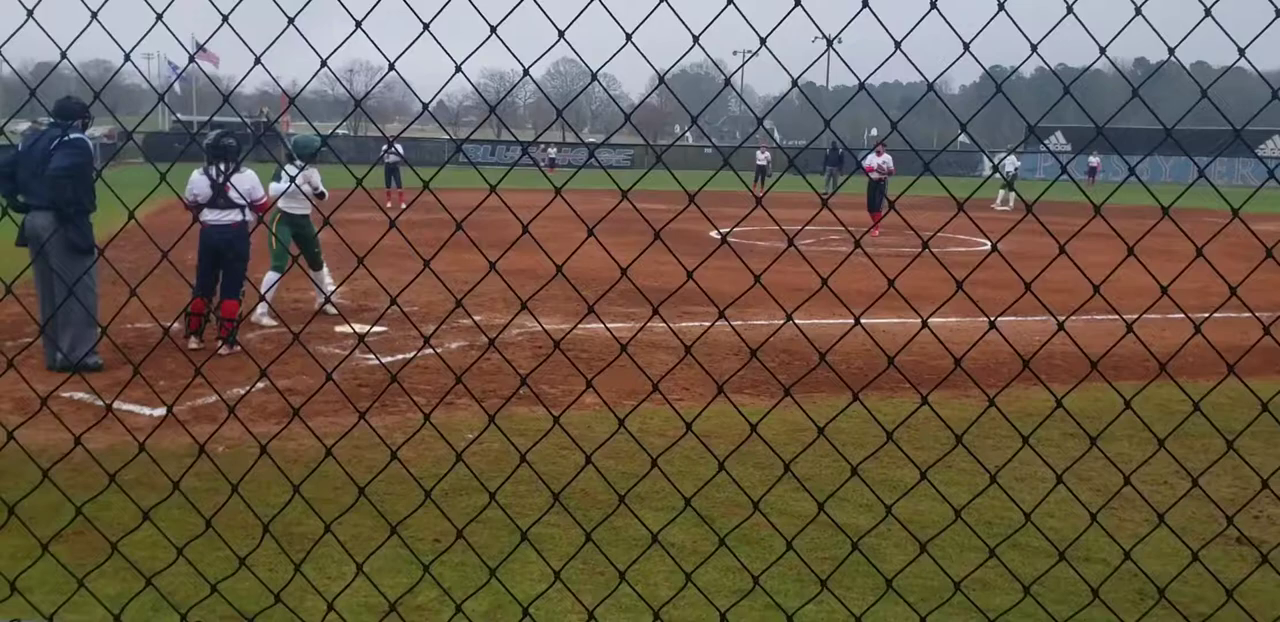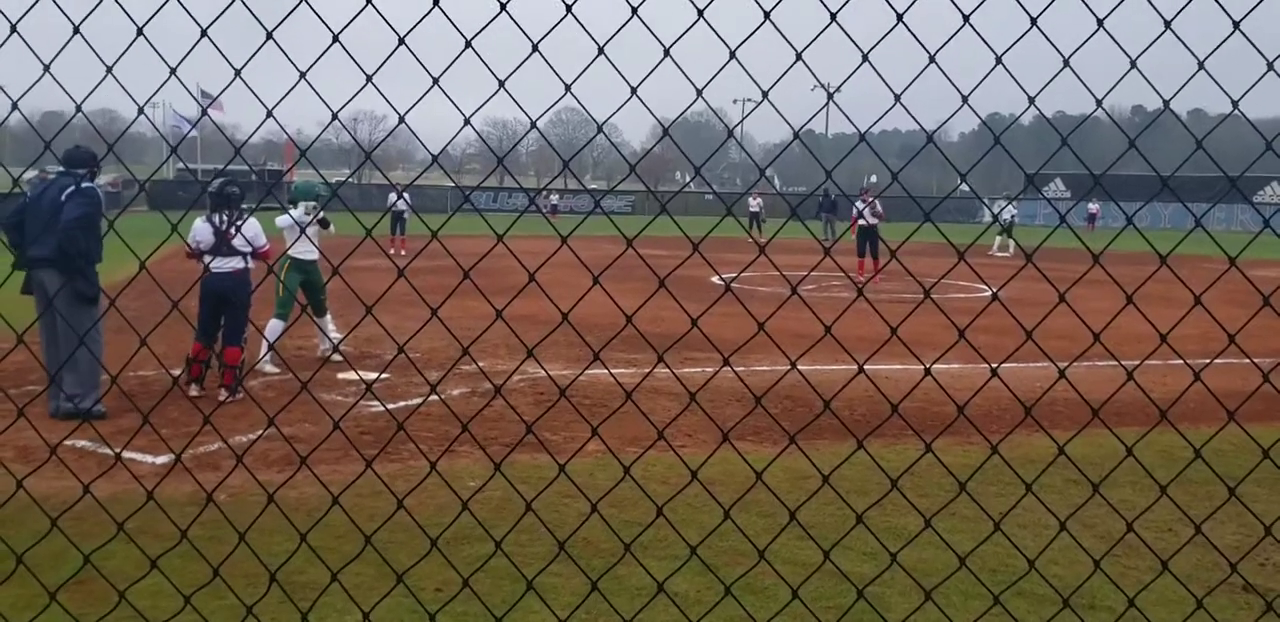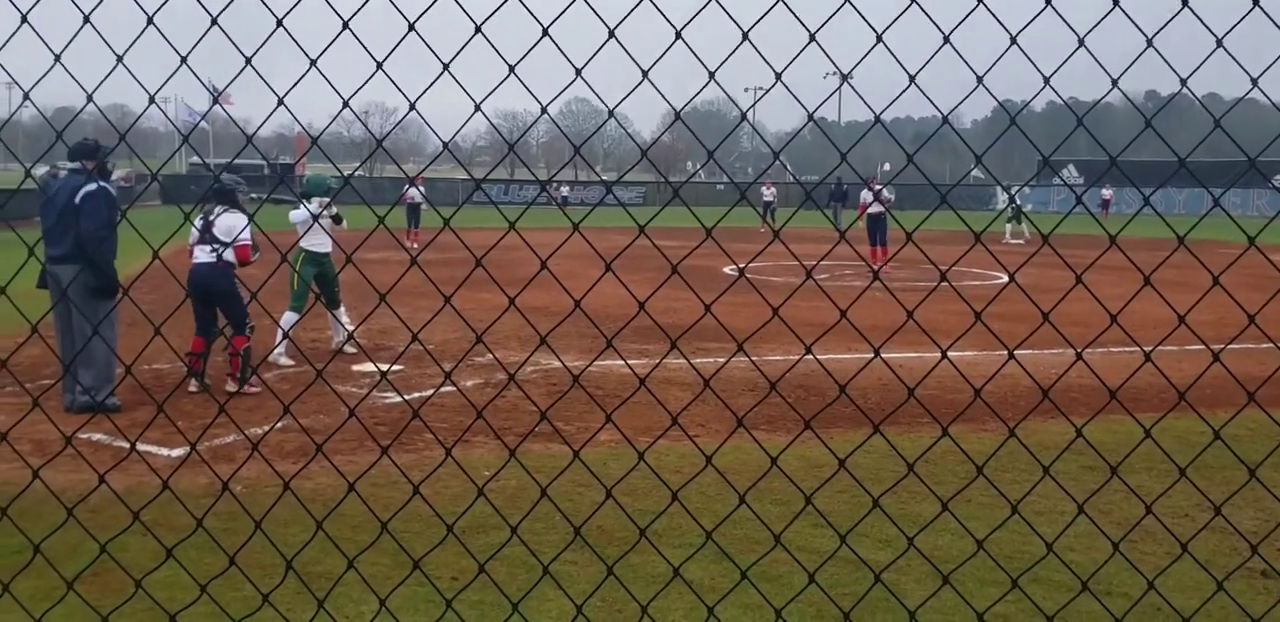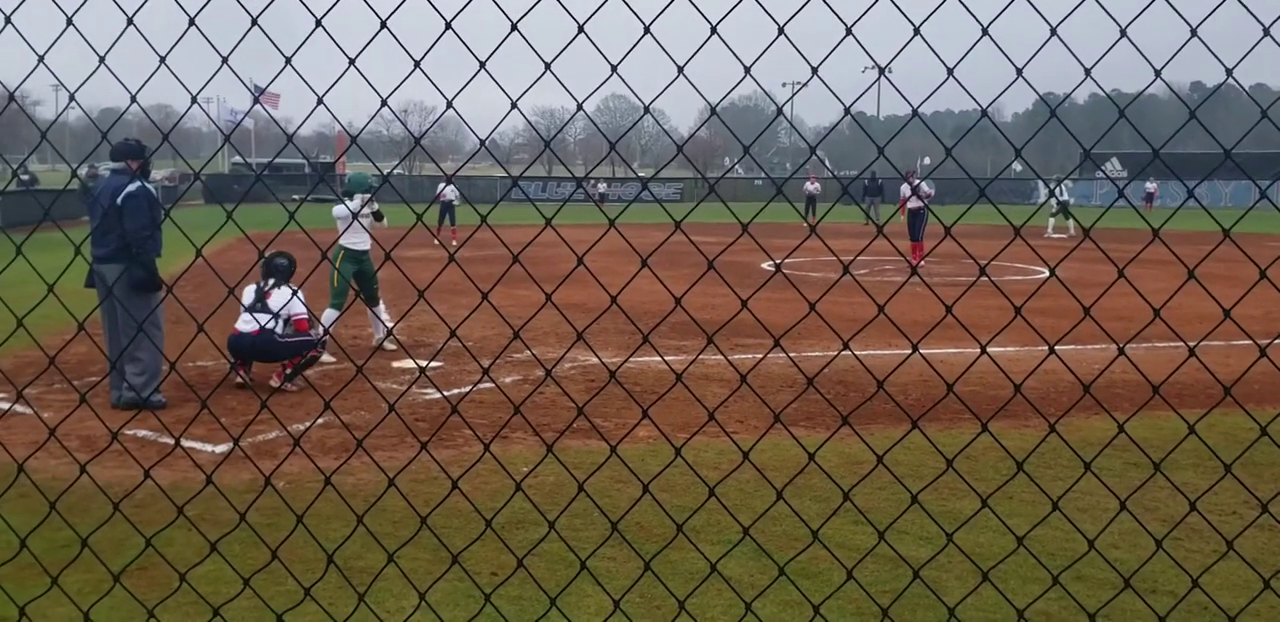
dt=0.7s
person 1, frame 1
left shoulder: (32, 141)
right shoulder: (75, 142)
right elbow: (58, 175)
right wrist: (68, 210)
left hip: (34, 221)
right hip: (62, 224)
left knee: (48, 291)
right knee: (79, 289)
left ankle: (54, 353)
right ankle: (78, 355)
person 1, frame 2
left shoulder: (40, 189)
right shoulder: (85, 191)
right elbow: (70, 227)
left wrist: (23, 253)
right wrist: (79, 262)
left hip: (40, 273)
right hip: (70, 275)
left knee: (52, 339)
right knee: (84, 338)
left ankle: (58, 400)
right ankle: (80, 401)
person 1, frame 3
left shoulder: (56, 188)
right shoulder: (95, 189)
left elbow: (47, 228)
right elbow: (95, 236)
left wrist: (57, 259)
right wrist: (108, 273)
left hip: (56, 267)
right hip: (83, 269)
left knee: (68, 334)
right knee: (97, 332)
left ankle: (72, 393)
right ankle: (94, 395)
person 1, frame 4
left shoulder: (102, 187)
right shoulder: (137, 189)
left elbow: (99, 229)
right elbow: (139, 237)
left wrist: (117, 263)
right wrist: (150, 271)
left hip: (103, 267)
right hip: (129, 268)
left knee: (116, 333)
right knee: (145, 331)
left ankle: (120, 390)
right ankle: (140, 392)
person 2, frame 1
left shoulder: (198, 176)
right shoulder: (247, 176)
left elbow: (190, 205)
right elbow: (262, 207)
left hip: (209, 233)
right hip: (236, 234)
left knee: (203, 285)
right knee: (232, 288)
left ankle: (193, 335)
right ankle: (225, 340)
person 2, frame 2
left shoulder: (201, 224)
right shoulder: (250, 223)
left elbow: (192, 253)
right elbow: (264, 255)
left hip: (211, 281)
right hip: (238, 282)
left knee: (205, 333)
right knee: (234, 335)
left ankle: (194, 383)
right ankle: (228, 388)
person 2, frame 3
left shoulder: (201, 218)
right shoulder: (237, 217)
left elbow: (192, 250)
right elbow: (244, 256)
right wrist: (244, 257)
left hip: (196, 274)
right hip: (219, 274)
left knee: (204, 327)
right knee: (242, 326)
left ankle: (195, 379)
right ankle: (238, 380)
person 2, frame 4
left shoulder: (250, 289)
right shoulder: (292, 291)
right elbow: (302, 327)
left hip: (235, 344)
right hip: (263, 345)
right knee: (317, 342)
left ankle: (241, 371)
right ankle: (283, 378)
person 3, frame 1
left shoulder: (313, 172)
right shoulder: (285, 170)
left elbow: (323, 197)
right elbow: (272, 191)
left wrist: (315, 187)
right wrist: (296, 182)
left hip: (303, 221)
right hip: (282, 220)
left knee: (317, 261)
right knee: (279, 266)
left ankle: (324, 301)
right ankle: (260, 312)
person 3, frame 2
left shoulder: (313, 215)
right shoulder: (291, 215)
left elbow: (330, 229)
right elbow: (279, 223)
left wrist: (318, 214)
right wrist: (301, 211)
left hip: (312, 266)
right hip: (292, 266)
left knee: (321, 309)
right knee: (282, 312)
left ankle: (326, 348)
right ankle: (263, 360)
person 3, frame 3
left shoulder: (326, 208)
right shoulder: (303, 207)
left elbow: (342, 225)
right elbow: (293, 218)
left wrist: (332, 210)
right wrist: (315, 206)
left hip: (325, 259)
right hip: (306, 258)
left knee: (335, 301)
right knee: (297, 305)
left ankle: (340, 340)
right ankle: (278, 352)
person 3, frame 4
left shoulder: (366, 207)
right shoulder: (346, 205)
left elbow: (383, 223)
right elbow: (336, 213)
left wrist: (373, 206)
right wrist: (357, 202)
left hip: (364, 256)
right hip: (345, 256)
left knee: (374, 298)
right knee: (337, 302)
left ankle: (380, 337)
